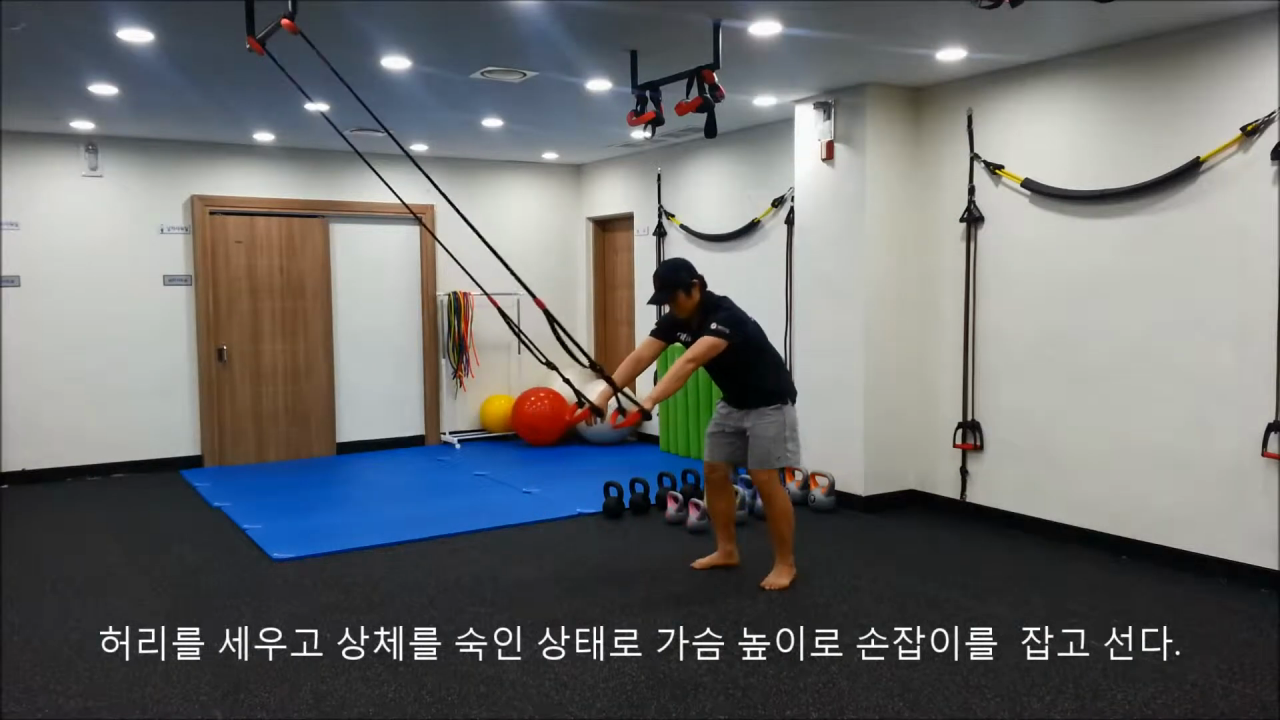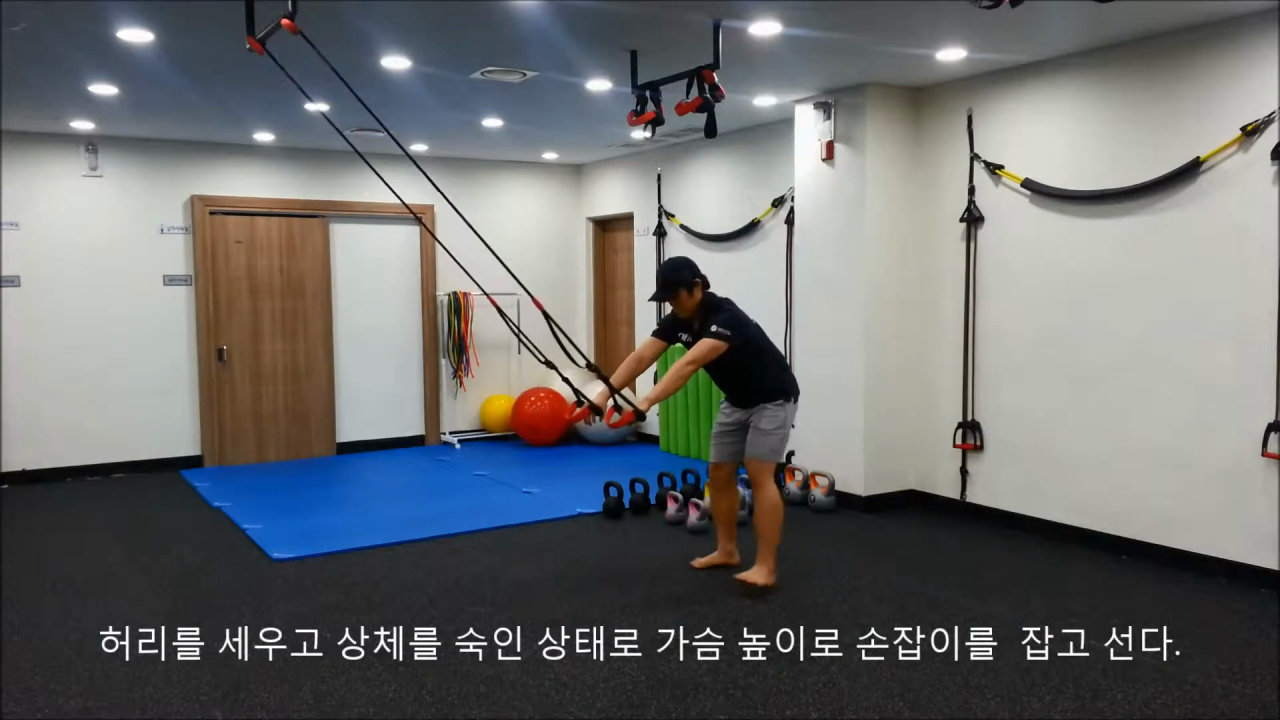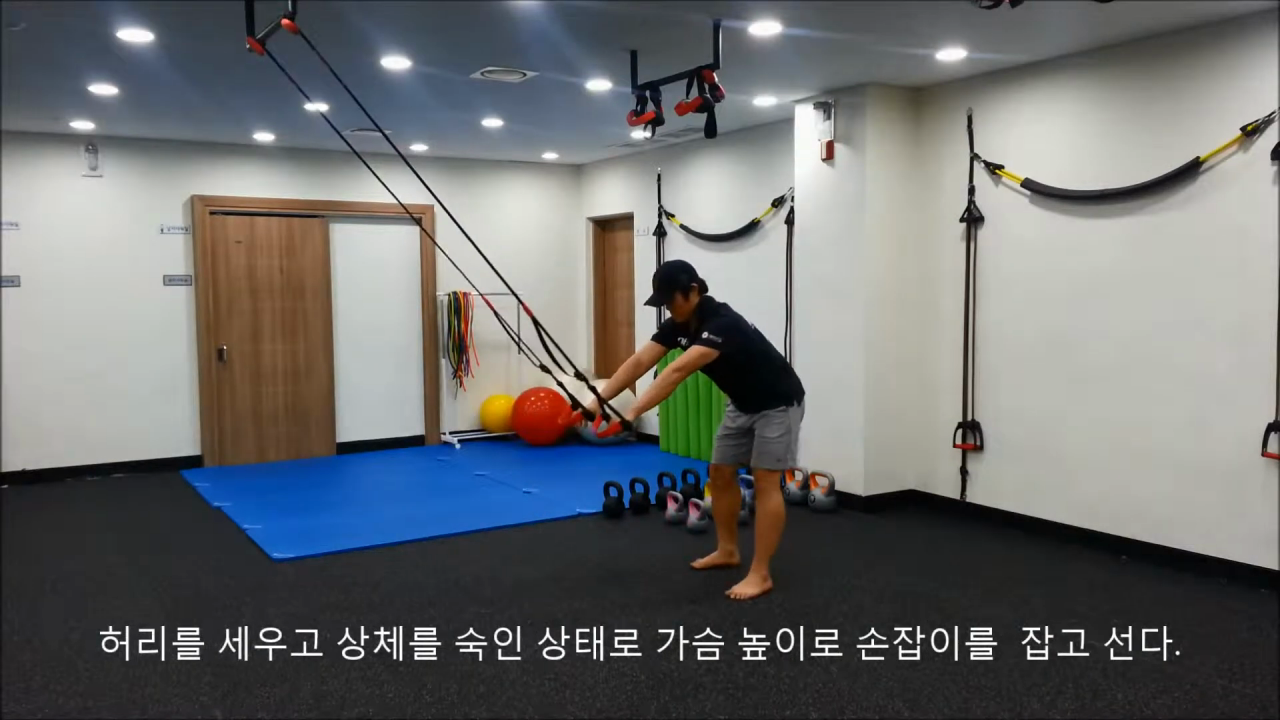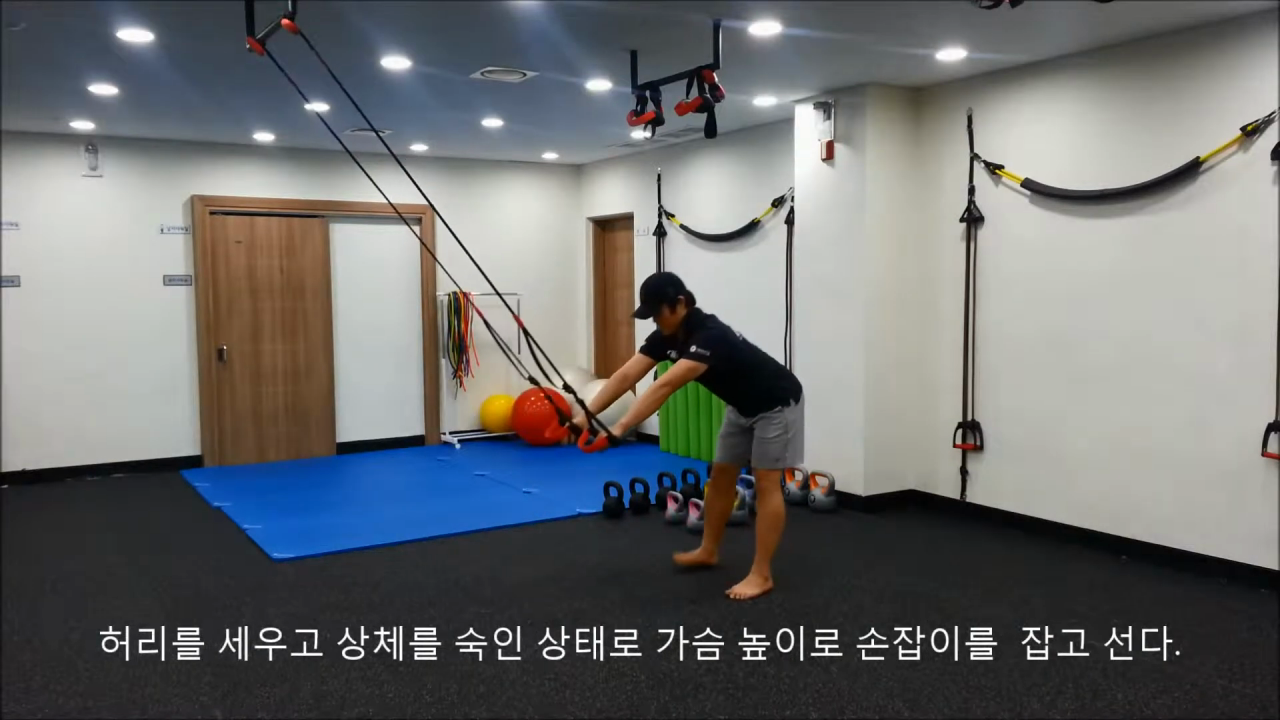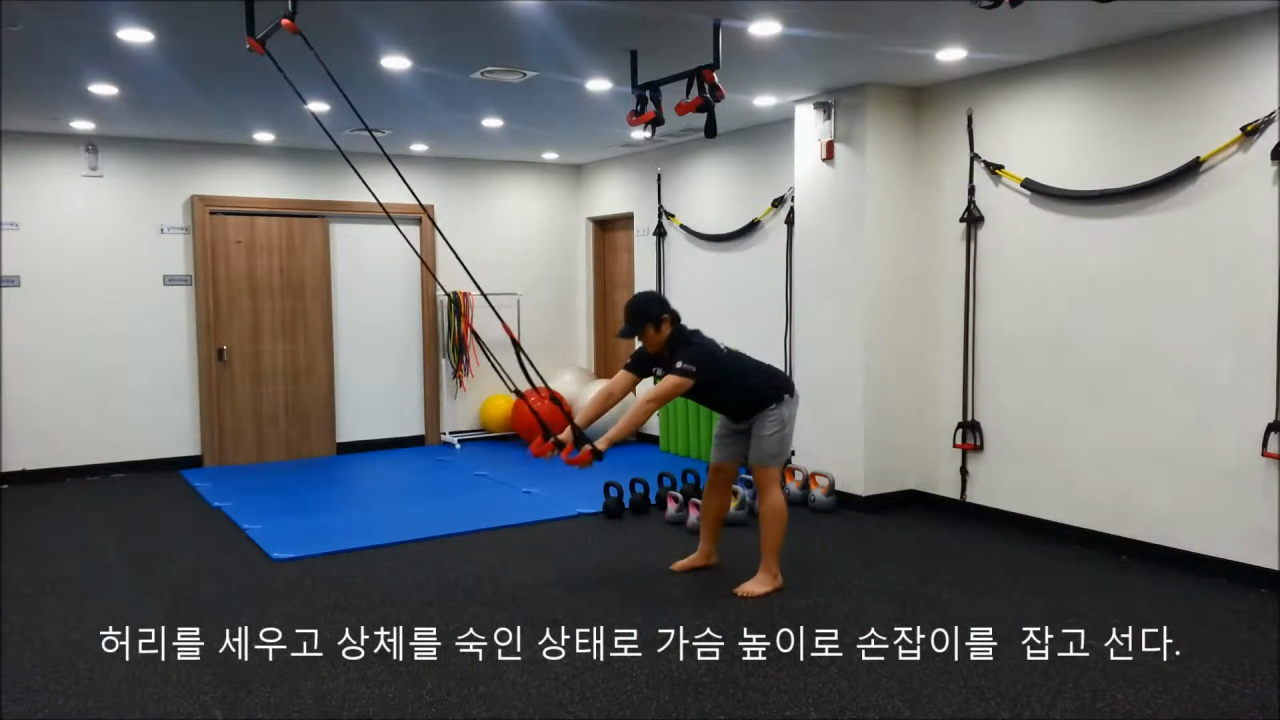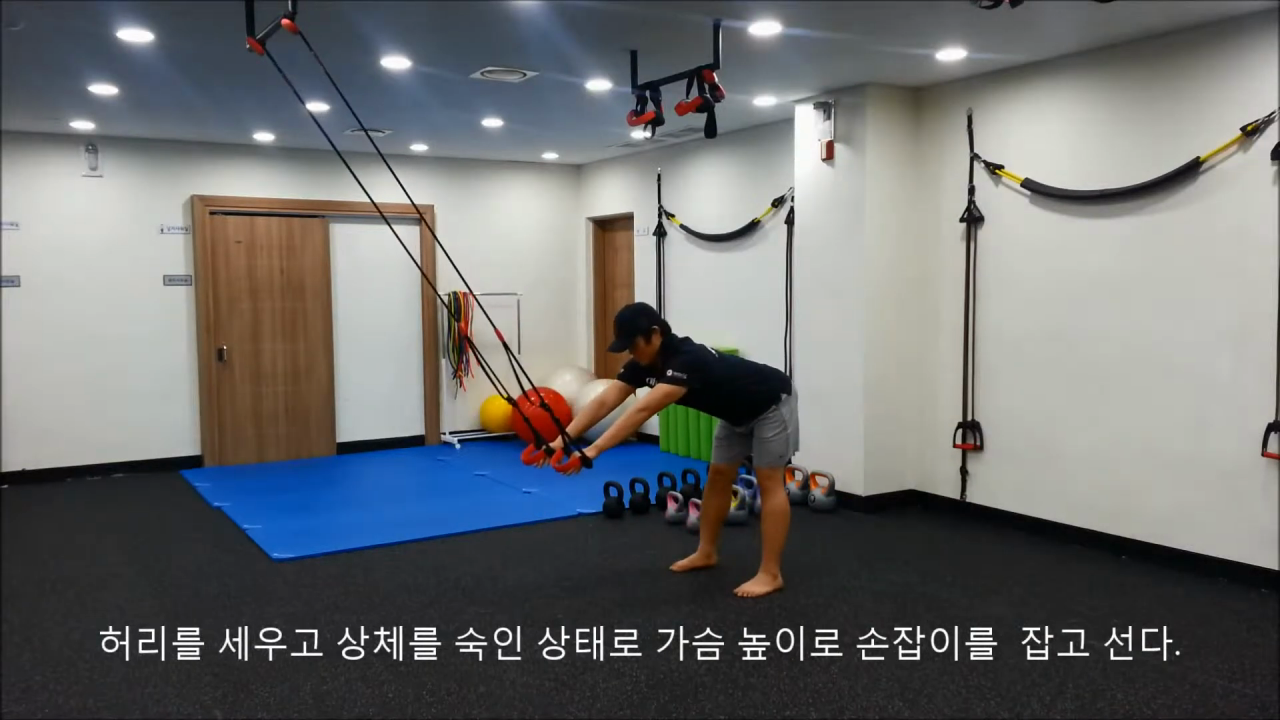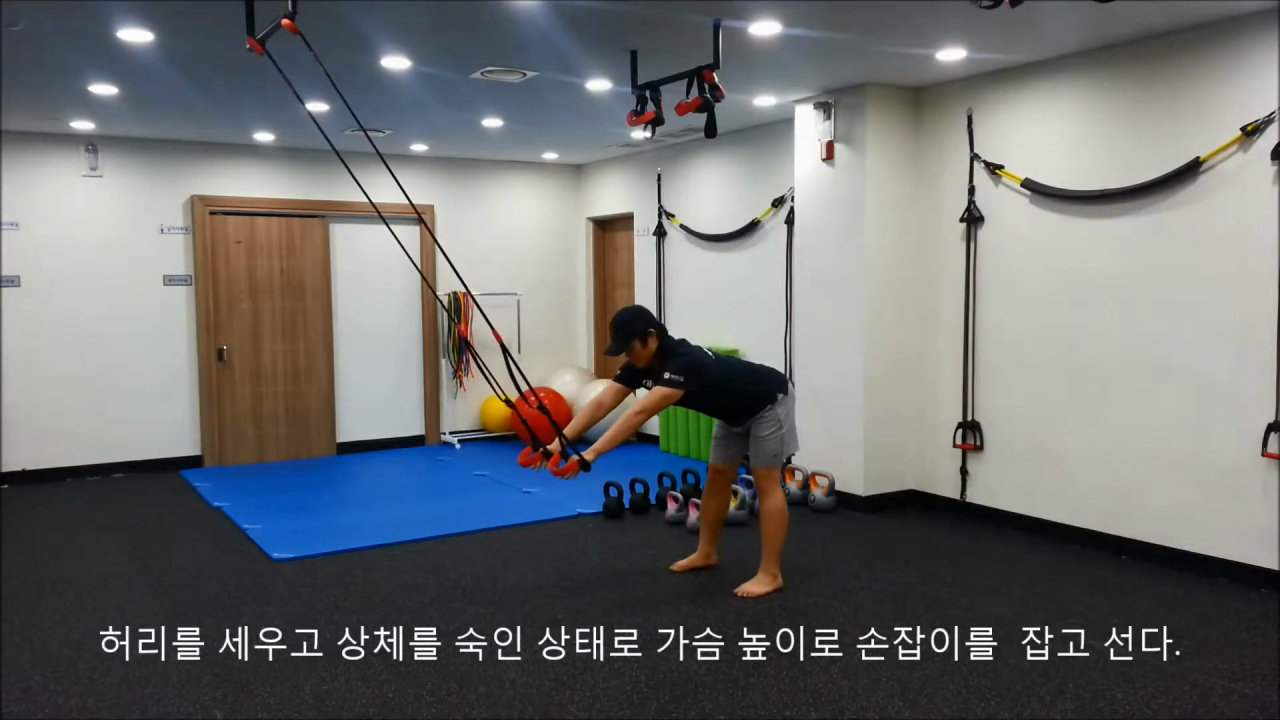
dt=0.3s
person 1, frame 1
left shoulder: (726, 316)
right shoulder: (676, 320)
left elbow: (689, 363)
right elbow: (640, 358)
left wrist: (649, 401)
right wrist: (604, 395)
left hip: (770, 402)
right hip: (733, 402)
left knee: (764, 479)
right knee: (715, 473)
left ankle: (785, 563)
right ankle: (726, 550)
person 1, frame 2
left shoulder: (726, 317)
right shoulder: (678, 320)
left elbow: (689, 364)
right elbow: (641, 358)
left wrist: (646, 402)
right wrist: (604, 394)
left hip: (772, 399)
right hip: (736, 400)
left knee: (758, 474)
right knee: (719, 473)
left ankle: (766, 566)
right ankle: (727, 550)
person 1, frame 3
left shoulder: (722, 323)
right shoulder: (678, 325)
left elbow: (678, 372)
right elbow: (639, 363)
left wrist: (634, 412)
right wrist: (600, 400)
left hip: (778, 404)
right hip: (742, 404)
left knee: (765, 482)
right knee: (721, 475)
left ankle: (760, 574)
right ankle: (727, 551)
person 1, frame 4
left shoulder: (710, 335)
right shoulder: (666, 337)
left elbow: (666, 386)
right elbow: (626, 376)
left wrist: (621, 427)
right wrist: (585, 415)
left hip: (776, 404)
right hip: (743, 406)
left knee: (766, 483)
right knee: (722, 475)
left ankle: (761, 574)
right ankle: (708, 551)
person 1, frame 5
left shoulder: (696, 351)
right shoulder: (651, 355)
left elbow: (652, 402)
right elbow: (612, 392)
left wrist: (606, 441)
right wrist: (571, 431)
left hip: (771, 403)
right hip: (737, 410)
left knee: (765, 481)
right knee: (718, 476)
left ankle: (770, 573)
right ankle: (705, 553)
person 1, frame 6
left shoulder: (687, 359)
right shoulder: (644, 364)
left elbow: (643, 410)
right elbow: (604, 402)
left wrist: (595, 450)
right wrist: (562, 440)
left hip: (771, 403)
right hip: (737, 412)
left knee: (768, 482)
right knee: (719, 476)
left ankle: (770, 573)
right ankle: (706, 553)
person 1, frame 7
left shoulder: (684, 362)
right shoulder: (641, 365)
left elbow: (640, 413)
right elbow: (601, 404)
left wrist: (592, 454)
right wrist: (559, 442)
left hip: (769, 402)
right hip: (734, 411)
left knee: (765, 481)
right knee: (717, 476)
left ankle: (770, 573)
right ankle: (706, 552)
